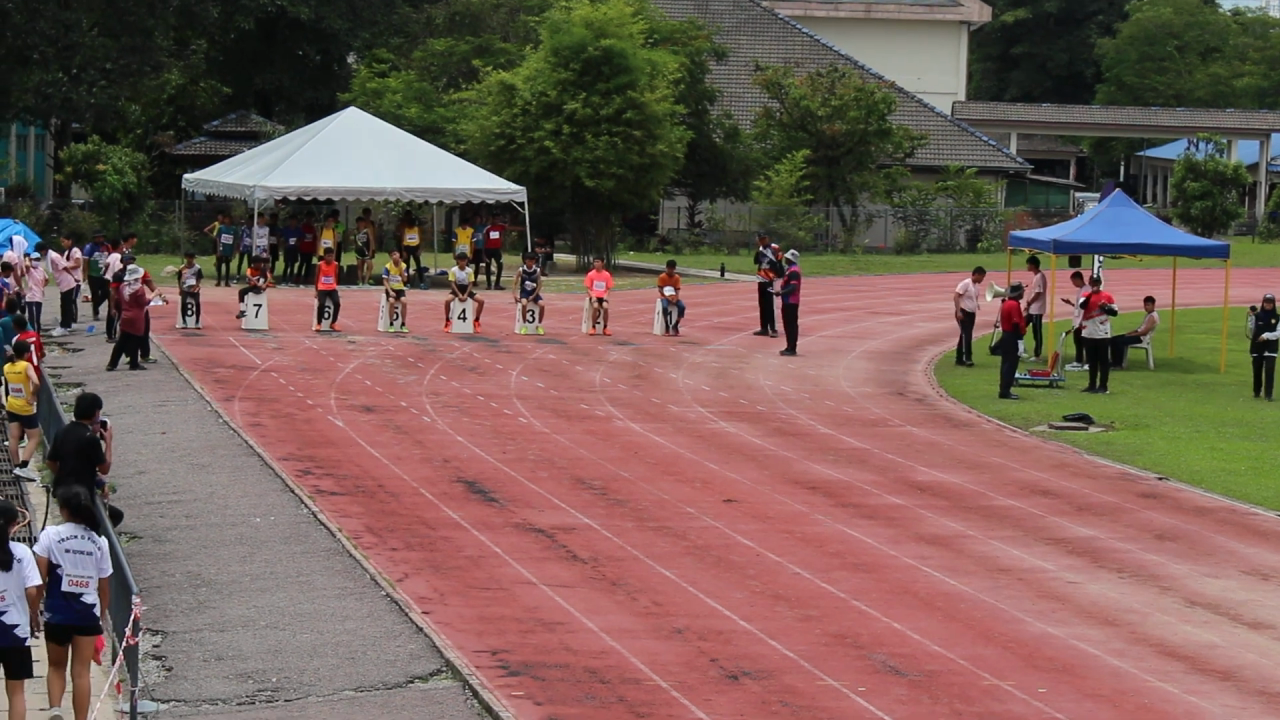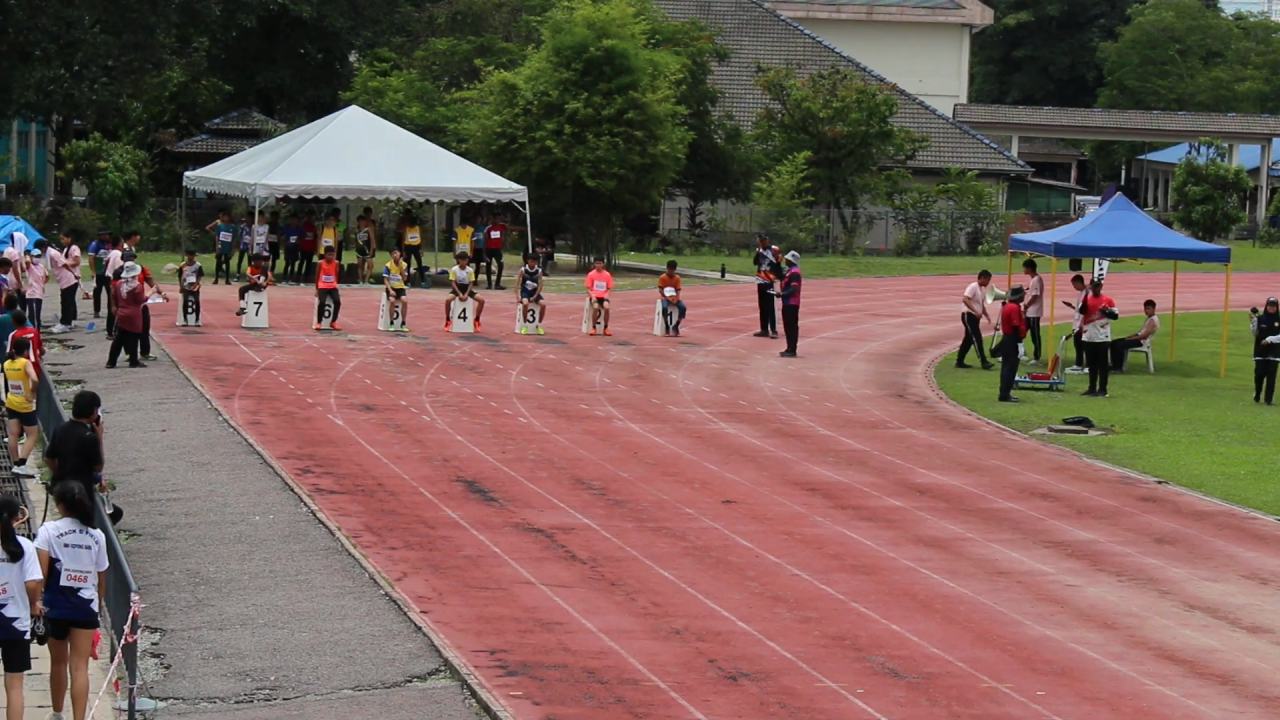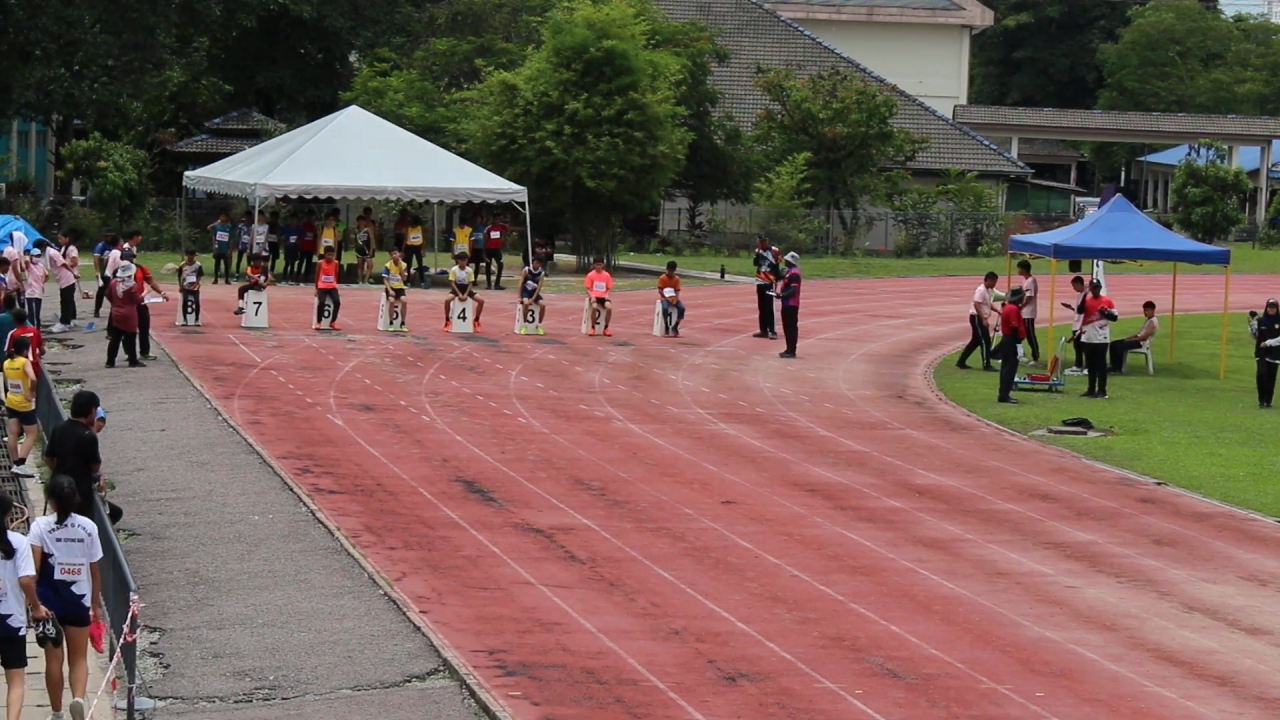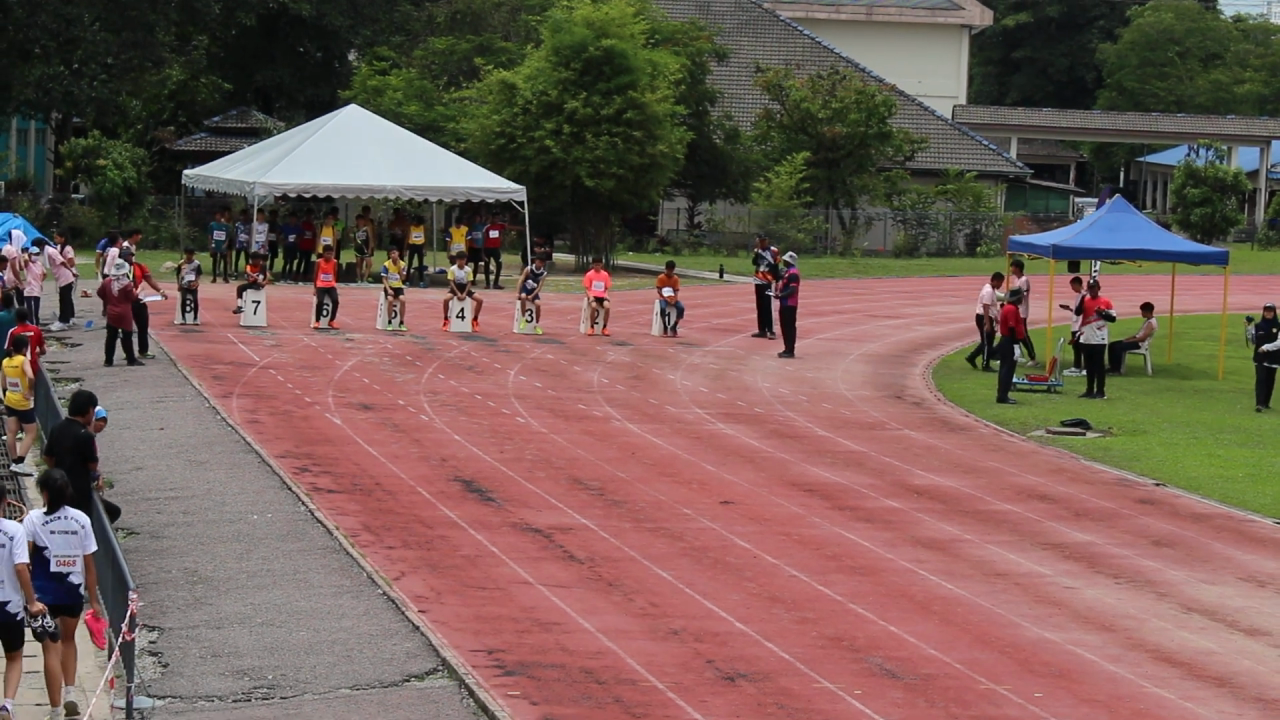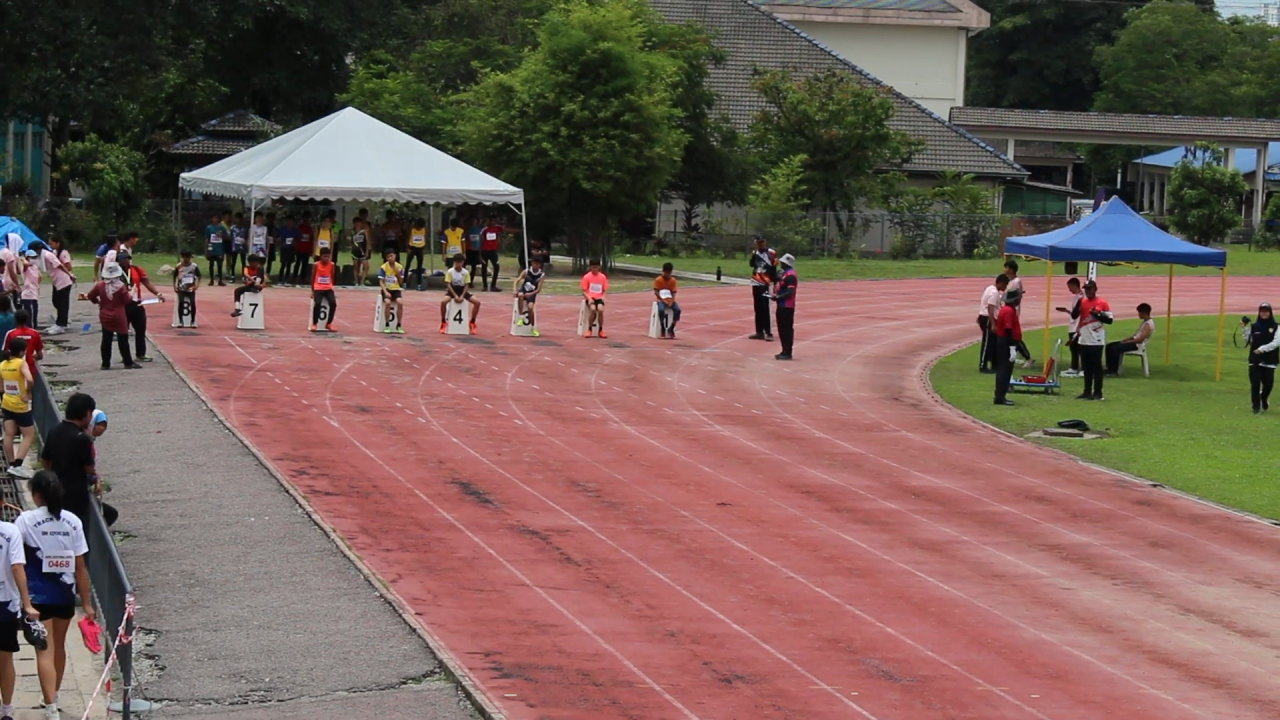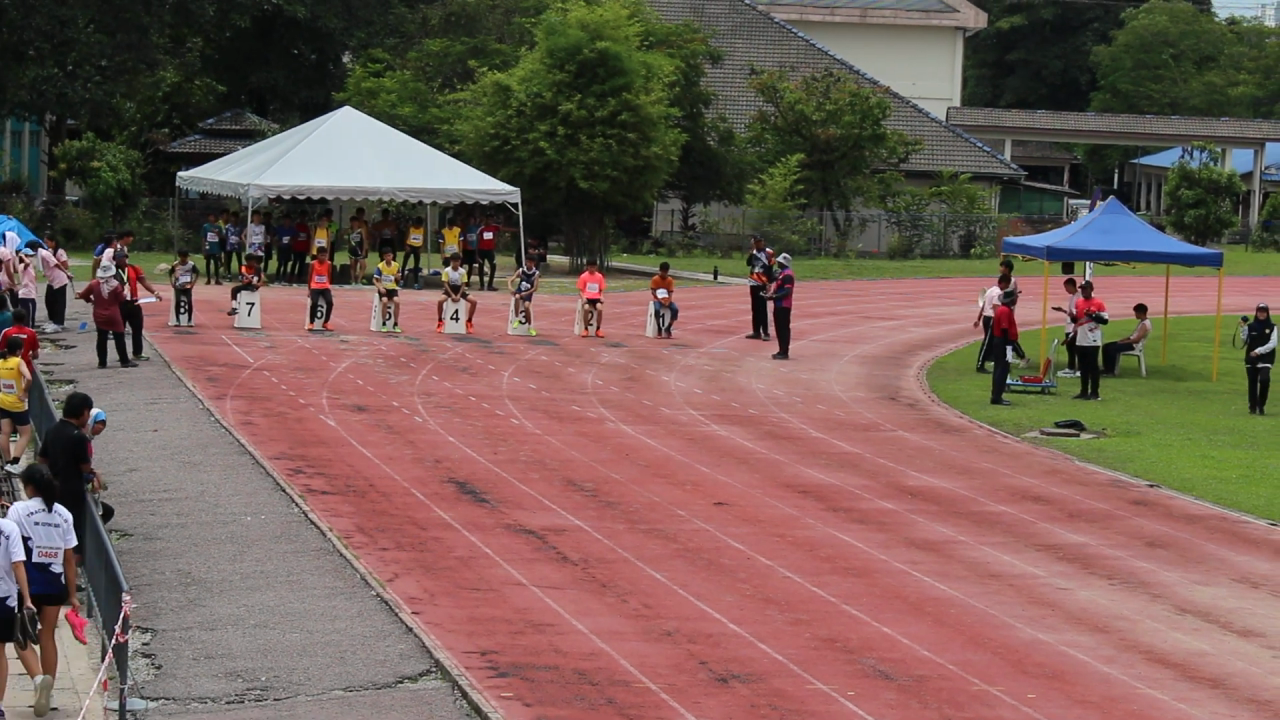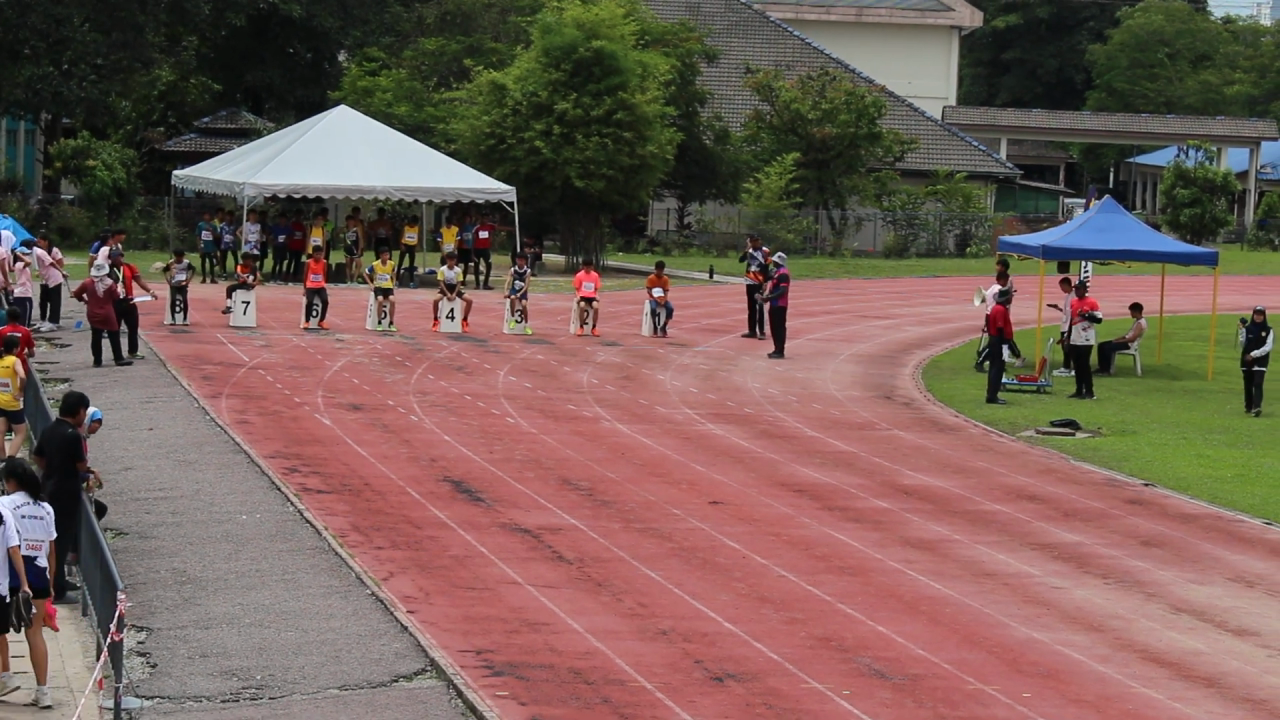
dt=0.2s
person 1, frame 1
left shoulder: (50, 535)
right shoulder: (98, 540)
left elbow: (40, 577)
right elbow: (103, 587)
right wrist: (103, 616)
left hip: (57, 613)
right hip: (88, 615)
left knee: (56, 667)
right knee: (81, 673)
person 1, frame 2
left shoulder: (49, 530)
right shoulder: (96, 535)
left elbow: (41, 572)
right elbow: (100, 580)
left wrist: (35, 601)
right wrist: (96, 605)
left hip: (55, 607)
right hip: (86, 608)
left knee: (58, 663)
right knee: (79, 668)
person 1, frame 3
left shoulder: (41, 525)
right shoulder: (88, 526)
left elbow: (34, 567)
right elbow: (94, 571)
right wrist: (96, 604)
left hip: (49, 601)
right hip: (79, 602)
left knee: (54, 659)
right knee: (79, 658)
right ankle: (78, 699)
person 1, frame 4
left shoulder: (34, 518)
right shoulder: (81, 519)
right elbow: (89, 564)
right wrist: (93, 598)
left hip: (45, 594)
right hip: (73, 593)
left knee: (52, 652)
right knee: (68, 641)
right ankle: (69, 693)
person 1, frame 5
left shoulder: (26, 519)
right shoulder: (72, 521)
right elbow: (80, 567)
right wrist: (86, 602)
left hip: (38, 595)
right hip: (65, 594)
left knee: (45, 653)
right knee: (58, 645)
right ankle: (53, 700)
person 1, frame 6
left shoulder: (18, 510)
right shoulder: (63, 513)
right elbow: (69, 559)
right wrist: (72, 594)
left hip: (27, 585)
right hip: (54, 585)
right knee: (47, 637)
left ankle: (40, 678)
right ankle: (48, 694)
person 1, frame 7
right shoulder: (46, 507)
right elbow: (51, 550)
right wrist: (51, 584)
right hip: (38, 578)
right knee: (35, 633)
right ankle: (43, 691)
